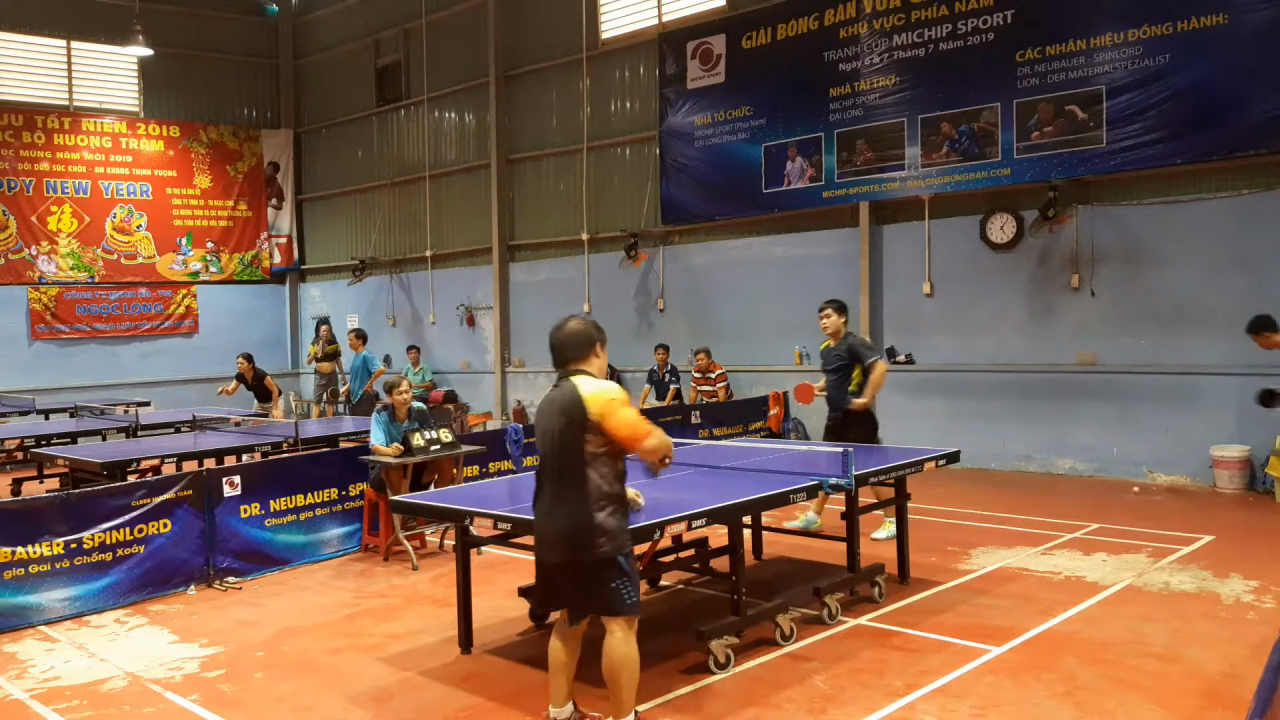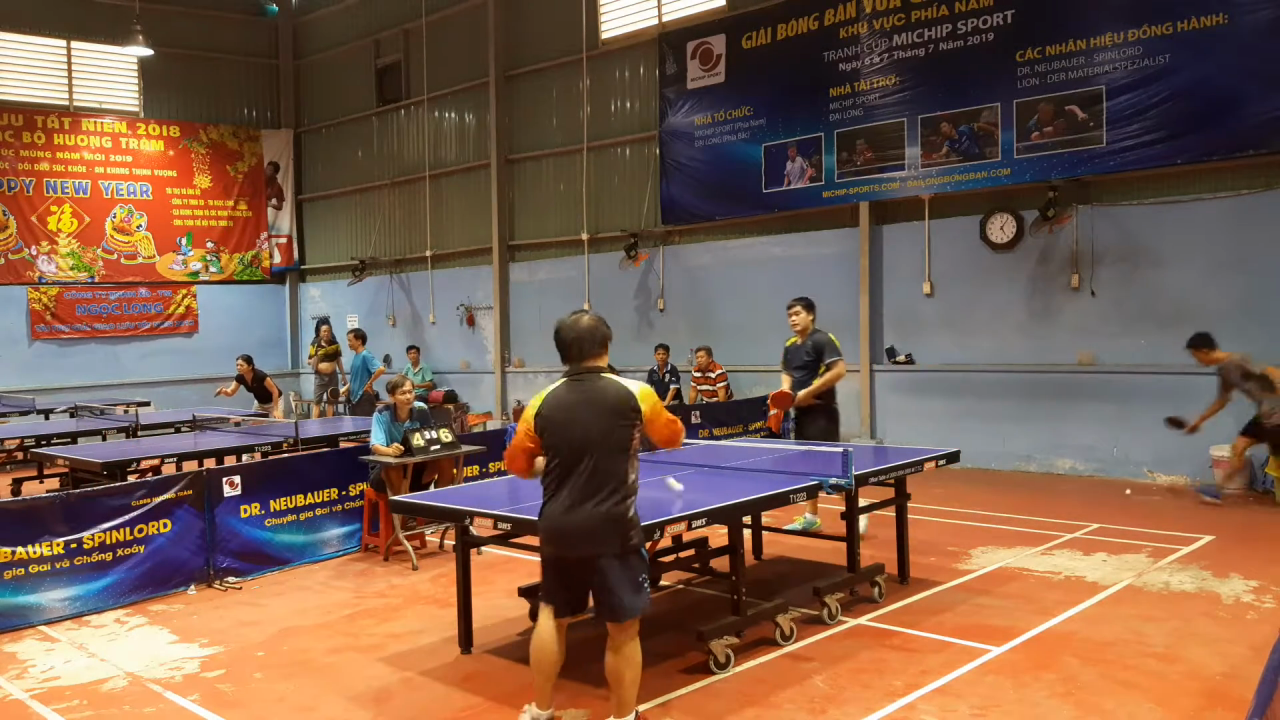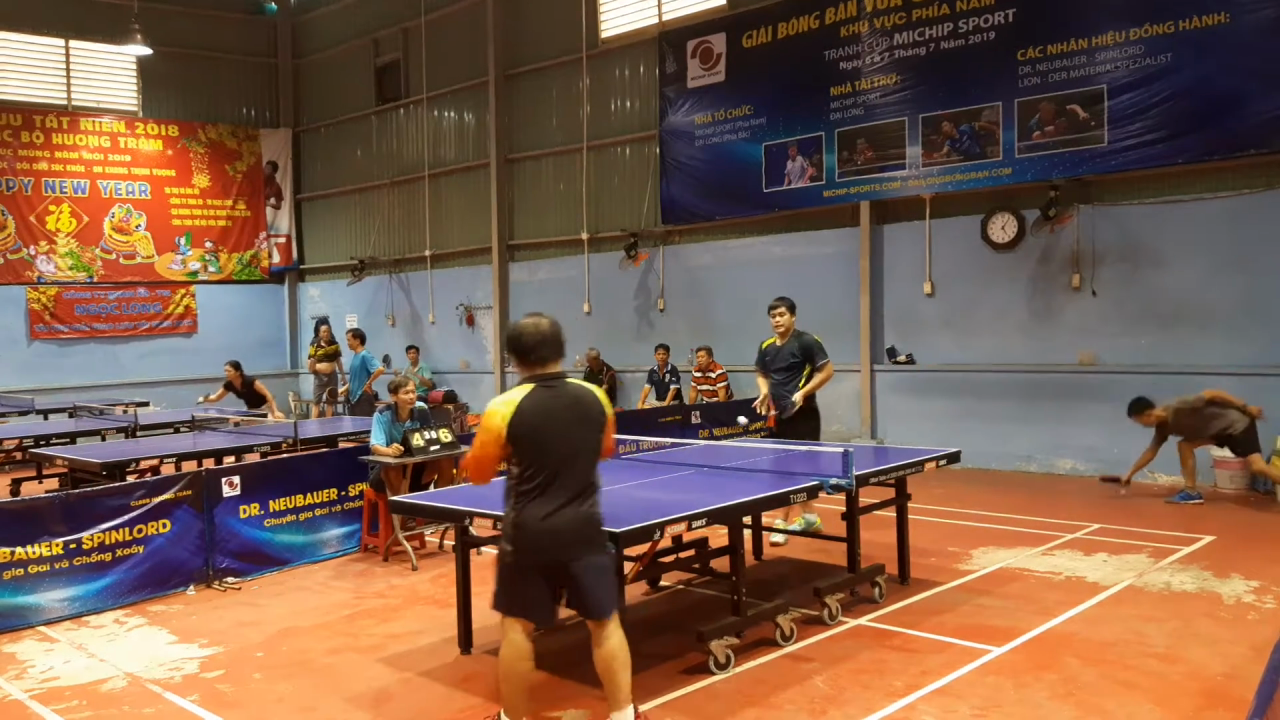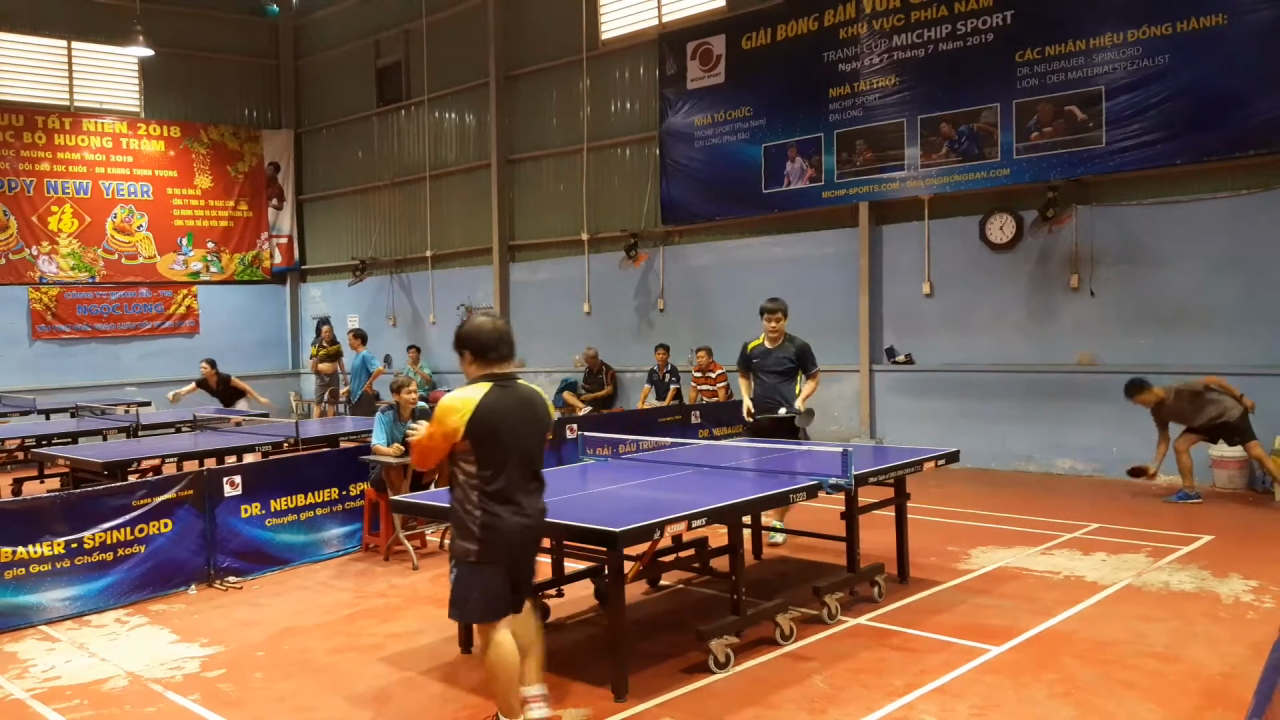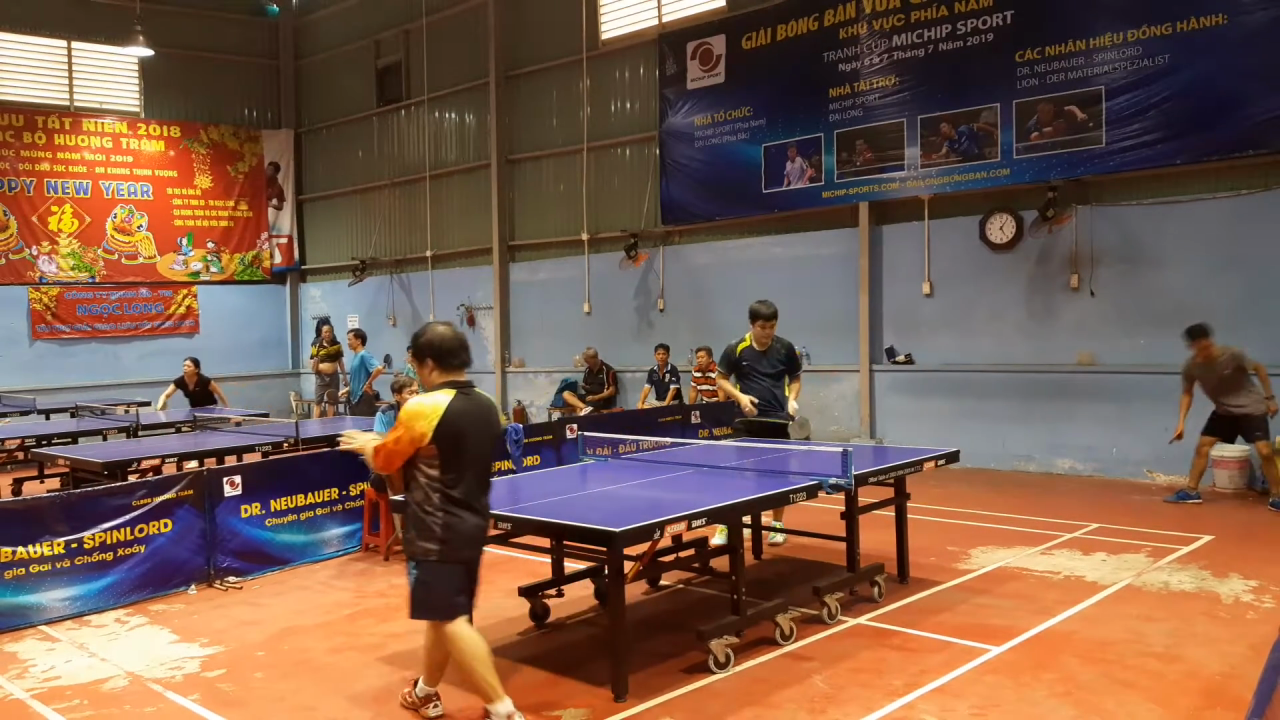
dt=0.3s
person 1, frame 1
left shoulder: (550, 401)
right shoulder: (600, 393)
right elbow: (654, 446)
left wrist: (618, 487)
right wrist: (653, 452)
left hip: (550, 531)
right hip: (593, 533)
left knee: (569, 620)
right knee: (620, 623)
person 1, frame 2
left shoulder: (543, 402)
right shoulder: (633, 393)
left elbow: (517, 464)
right elbow: (672, 436)
left hip: (558, 528)
right hip: (612, 529)
left knee: (552, 616)
right knee: (623, 628)
person 1, frame 3
left shoulder: (503, 409)
right shoulder: (593, 399)
left elbow: (475, 472)
left wrist: (494, 451)
left hip: (527, 535)
right hip: (583, 531)
left knee: (518, 627)
right knee: (605, 624)
person 1, frame 4
left shoulder: (458, 404)
right shoulder: (538, 400)
left elbow: (424, 460)
left wrist: (427, 437)
left hip: (481, 532)
right hip: (527, 524)
left knee: (494, 625)
right knee: (520, 608)
person 1, frame 5
left shoulder: (422, 409)
right shoulder: (487, 408)
left elbow: (384, 462)
left wrist: (366, 444)
left hip: (436, 535)
right hip: (471, 527)
left knee: (449, 621)
right knee: (448, 613)
person 2, frame 1
left shoulder: (855, 343)
right shoulder: (825, 348)
left elbow: (880, 367)
left wrist: (868, 398)
right wrist: (818, 388)
left hip: (857, 418)
right hip: (835, 418)
left ankle: (891, 519)
right ankle: (813, 517)
person 2, frame 2
left shoulder: (822, 340)
right shoulder: (790, 345)
left elbow: (839, 370)
left wrist: (809, 393)
right wrist: (786, 388)
left hip: (821, 411)
right hip: (802, 412)
right ankle: (811, 517)
person 2, frame 3
left shoulder: (806, 341)
right shoulder: (766, 347)
left elbow: (827, 371)
right elbow: (762, 375)
left wrist: (803, 393)
right wrist: (764, 393)
left hip: (803, 414)
right hip: (781, 415)
left ankle: (783, 523)
right ankle: (810, 517)
person 2, frame 4
left shoulder: (799, 347)
right shoulder: (750, 348)
left elbow: (813, 378)
right elbow: (743, 375)
left wrist: (801, 399)
right wrist: (746, 398)
left hip: (788, 419)
right hip: (759, 418)
left ankle: (778, 523)
right ankle: (775, 509)
person 2, frame 5
left shoulder: (786, 348)
right shoulder: (735, 349)
left elbow: (796, 379)
right elbow: (721, 379)
left wrist: (792, 401)
right wrist: (739, 396)
left hip: (777, 420)
right hip: (748, 421)
left ankle: (778, 524)
right ankle: (726, 525)
